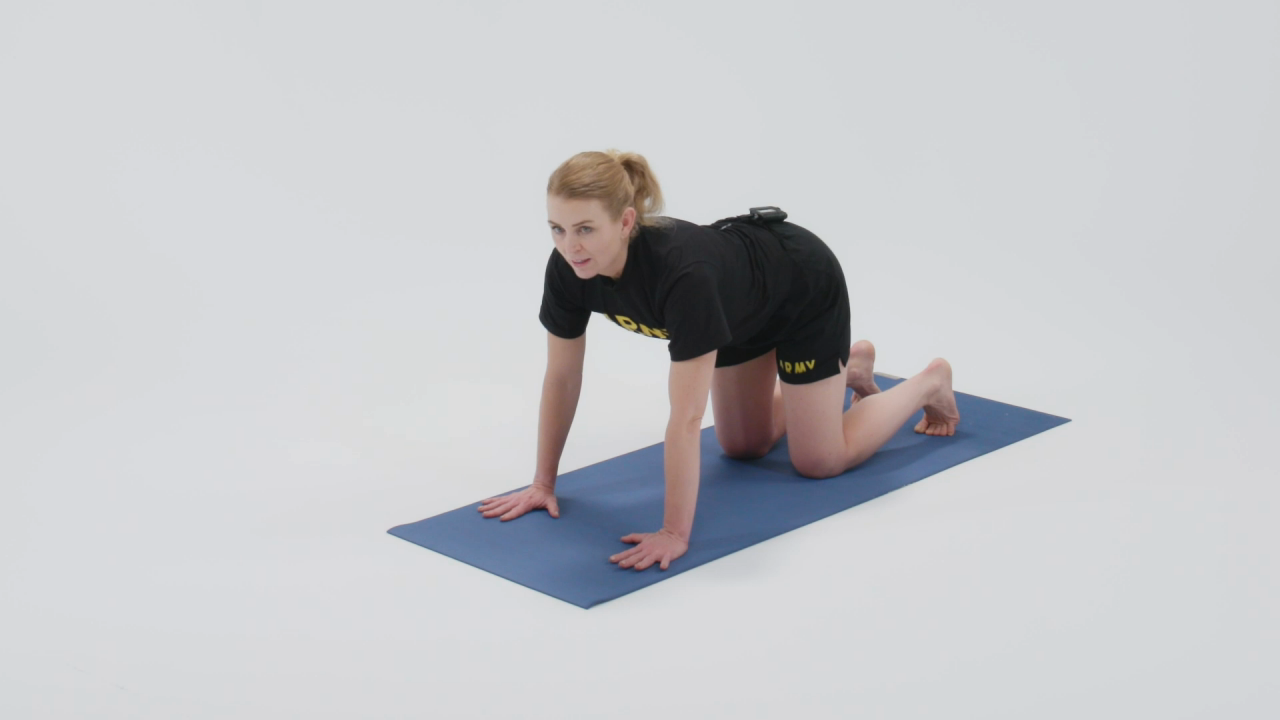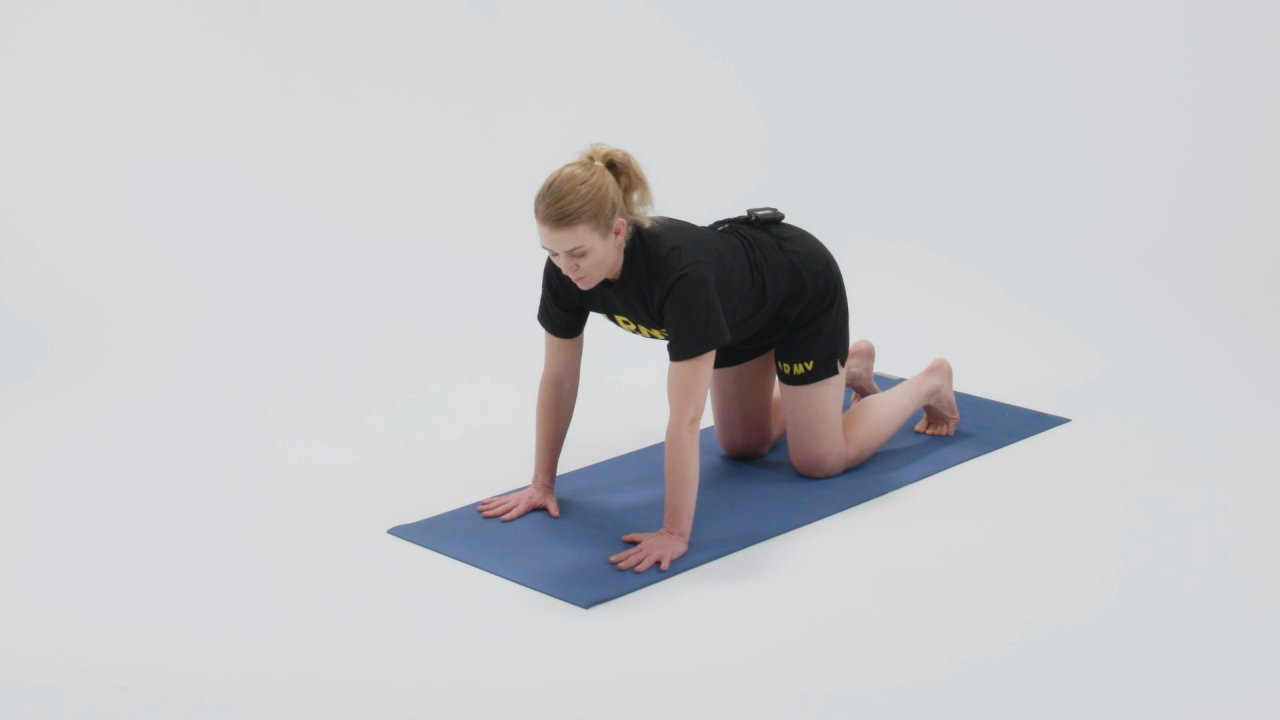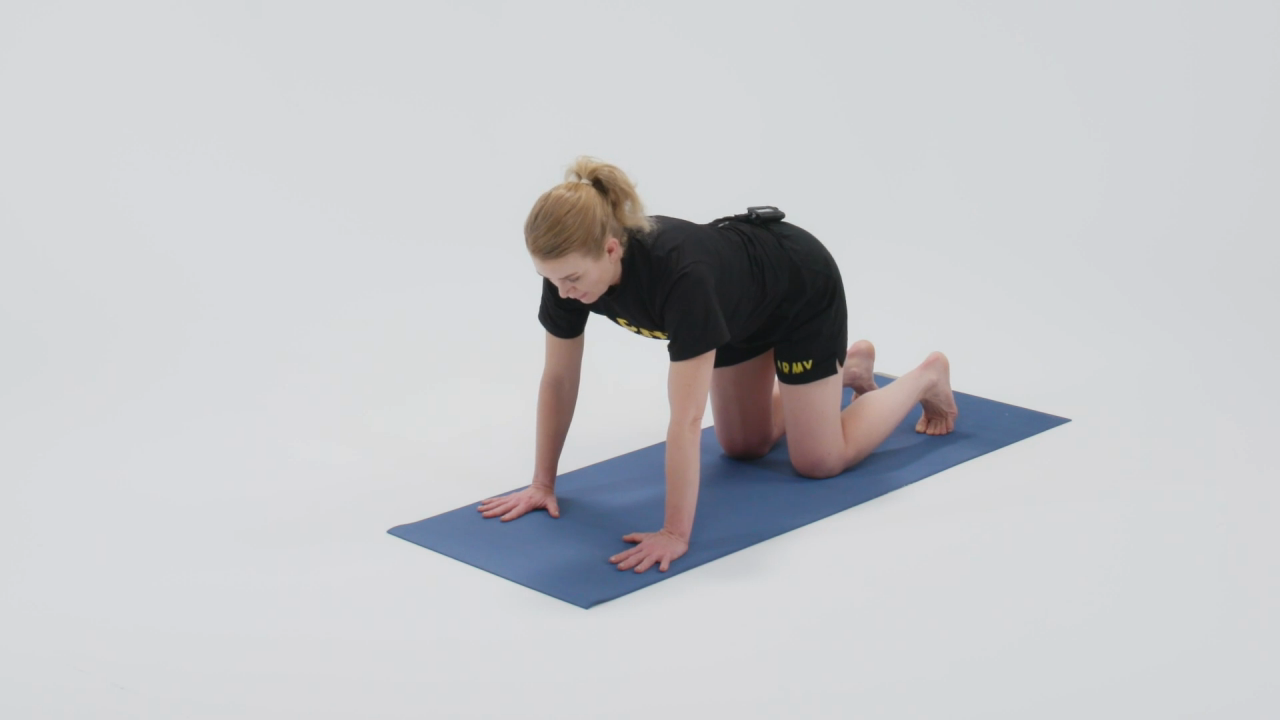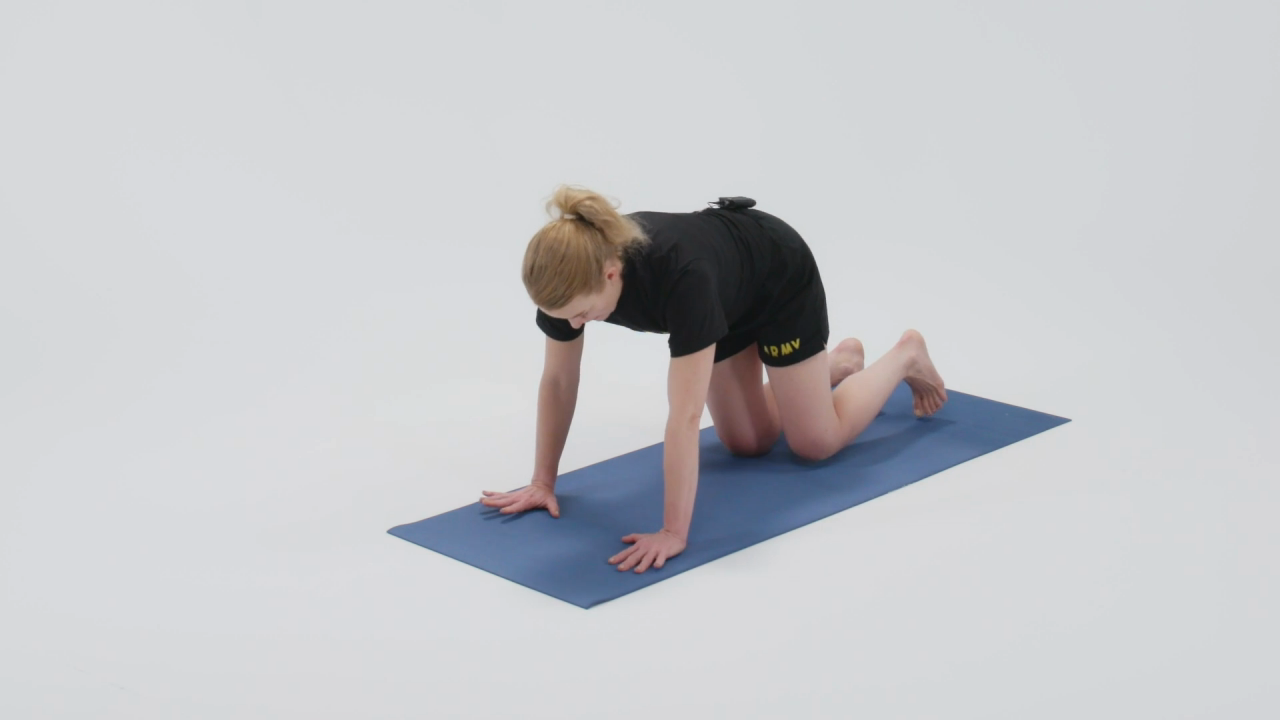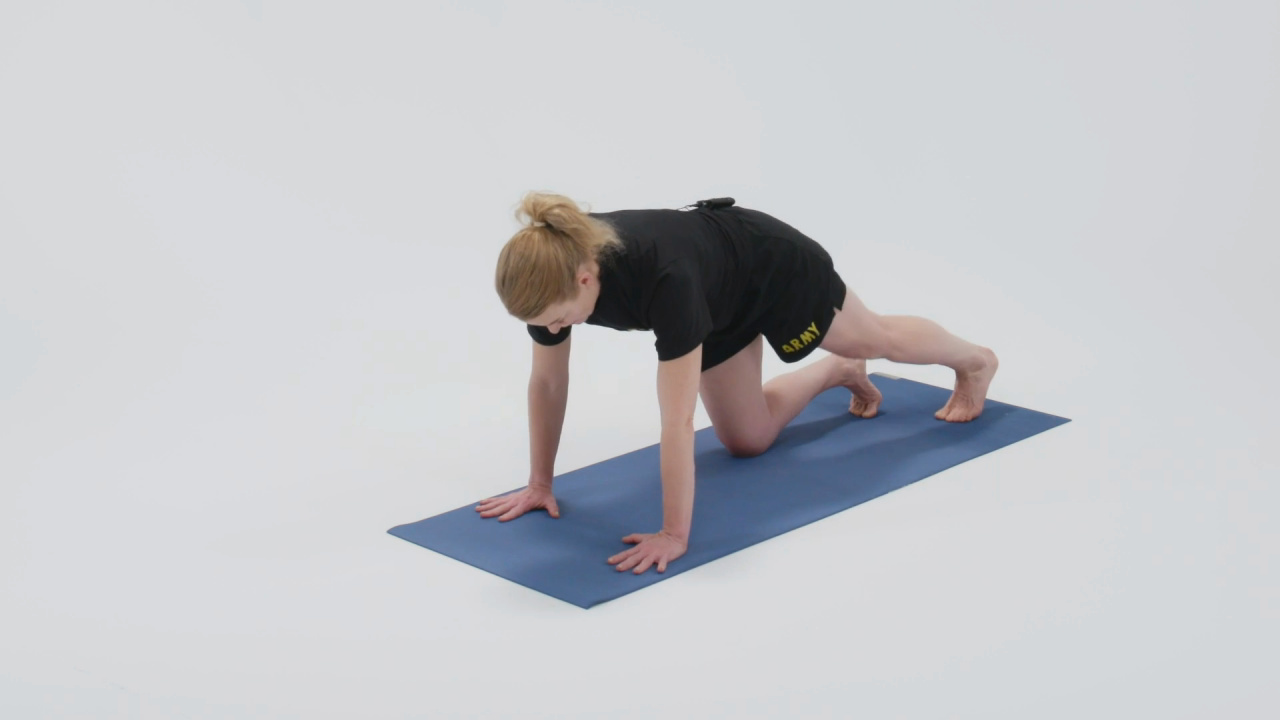
dt=1s
person 1, frame 1
left shoulder: (682, 271)
right shoulder: (568, 268)
left elbow: (686, 417)
right elbow: (562, 379)
left wrist: (675, 532)
right wrist: (543, 482)
left hip: (803, 289)
right hip: (745, 301)
left knee: (819, 460)
right knee: (744, 447)
left ankle: (930, 382)
right ankle: (850, 366)
person 1, frame 2
left shoulder: (681, 272)
right shoulder: (567, 269)
left elbow: (685, 418)
right elbow: (558, 380)
left wrist: (675, 533)
right wrist: (542, 483)
left hip: (802, 291)
right hip: (743, 303)
left knee: (818, 460)
right knee: (744, 447)
left ankle: (931, 383)
right ankle: (849, 367)
person 1, frame 3
left shoulder: (679, 275)
right shoulder: (570, 265)
left elbow: (686, 419)
right elbow: (558, 379)
left wrist: (675, 532)
right wrist: (542, 482)
left hip: (802, 290)
right hip: (744, 300)
left knee: (818, 459)
right knee: (744, 447)
left ankle: (927, 378)
right ankle: (847, 367)
person 1, frame 4
left shoulder: (682, 276)
right shoulder: (570, 271)
left elbow: (685, 417)
right elbow: (558, 381)
left wrist: (674, 532)
right wrist: (543, 481)
left hip: (781, 279)
right hip: (729, 294)
left knee: (816, 442)
right knee: (746, 443)
left ankle: (906, 357)
right ankle: (838, 362)
person 1, frame 5
left shoulder: (663, 276)
right shoulder: (554, 268)
left elbow: (677, 421)
right elbow: (546, 383)
left wrist: (675, 535)
right wrist: (540, 483)
left hip: (772, 268)
right hip: (721, 298)
left knee: (877, 338)
right knee: (747, 439)
left ankle: (974, 361)
right ankle: (838, 370)
